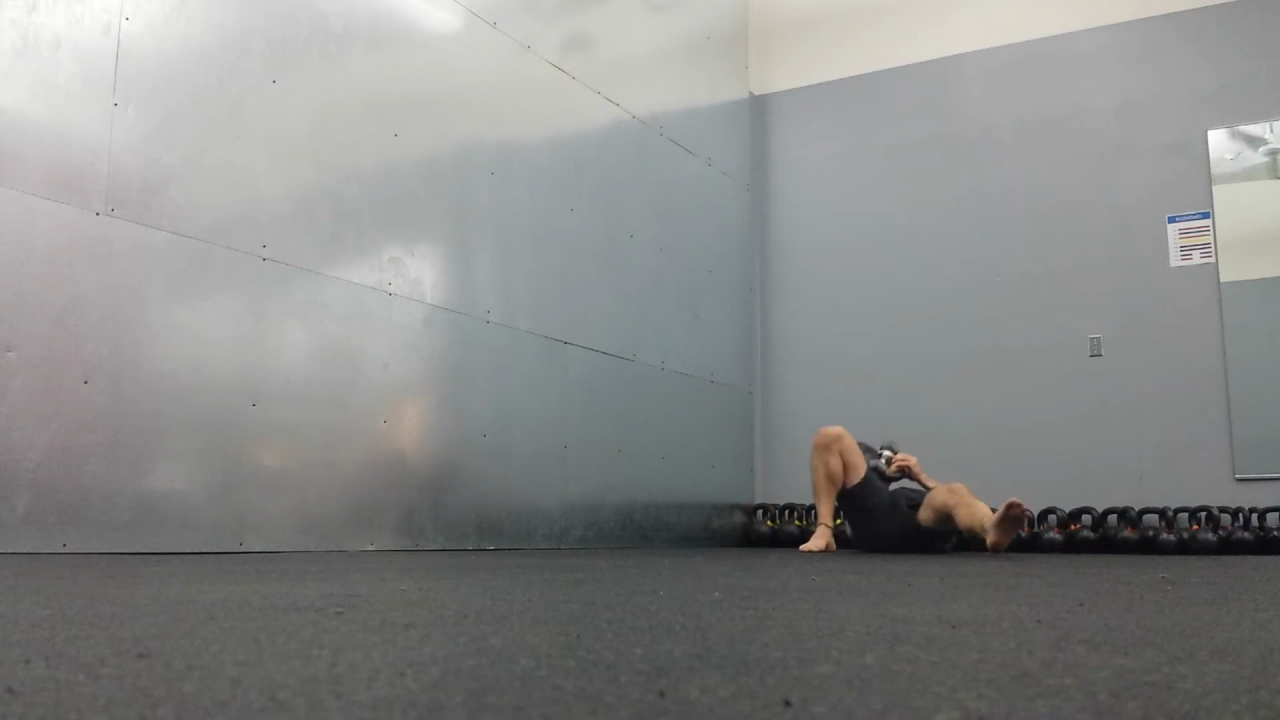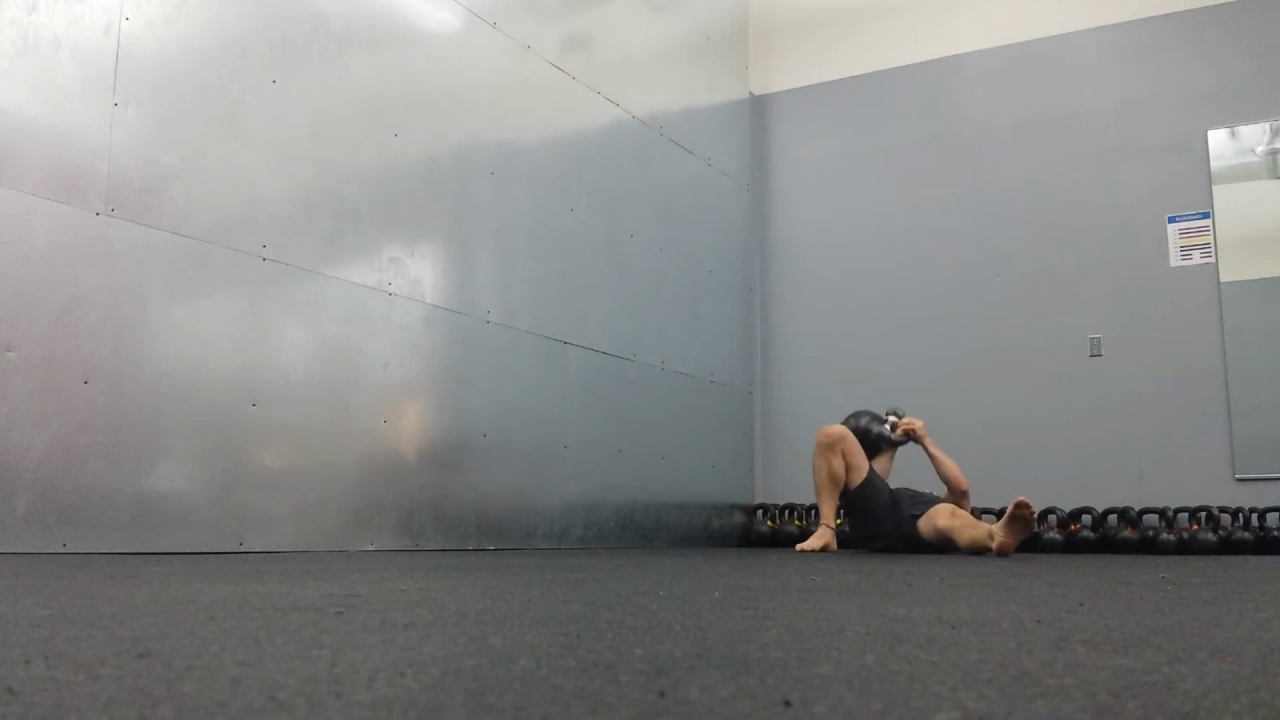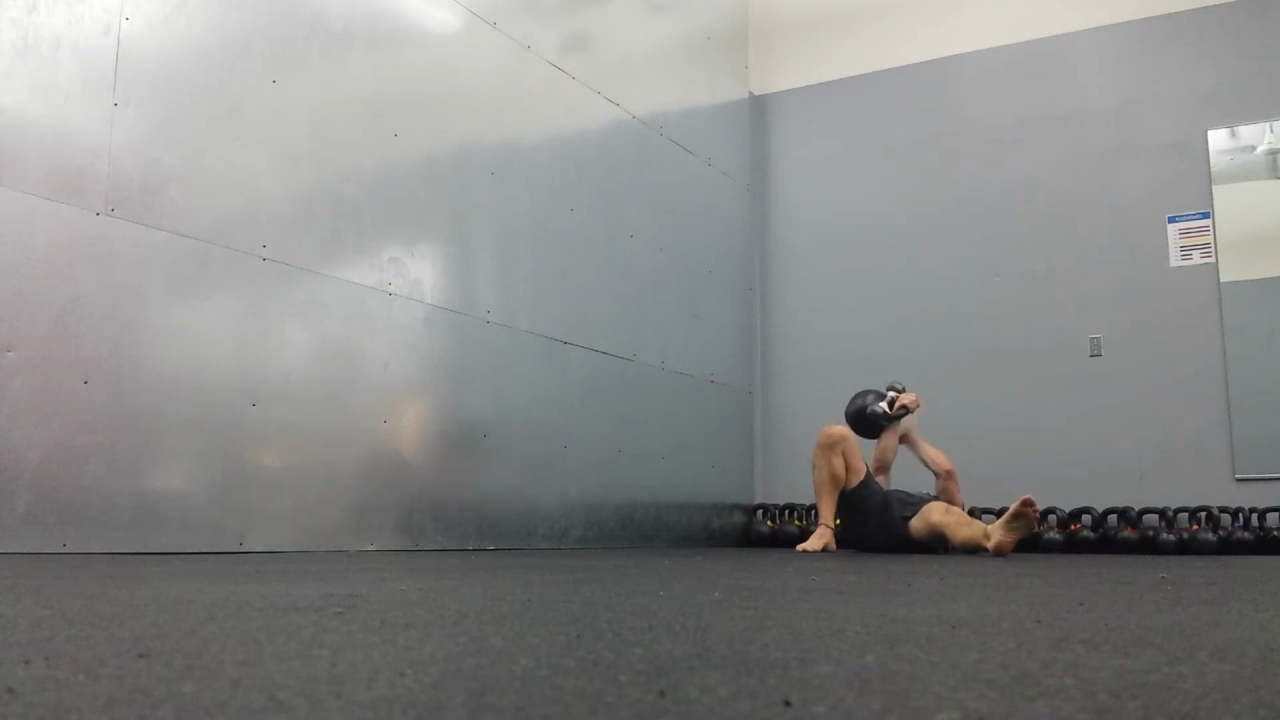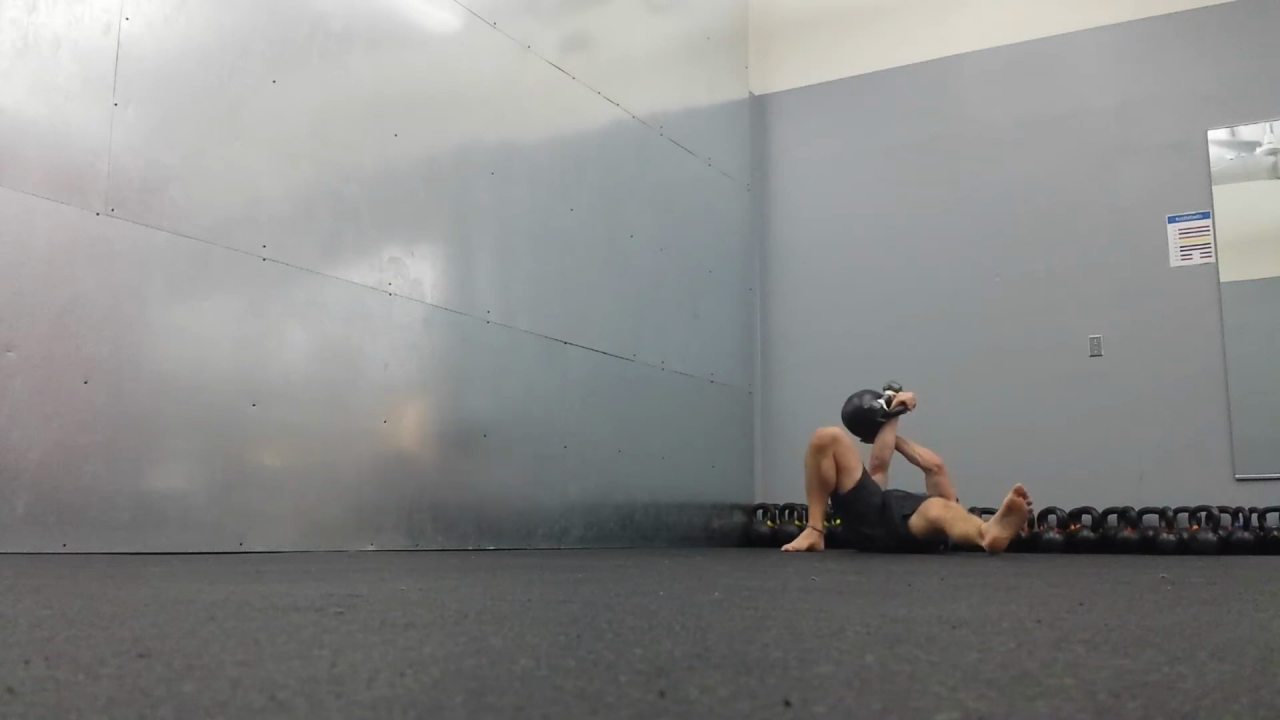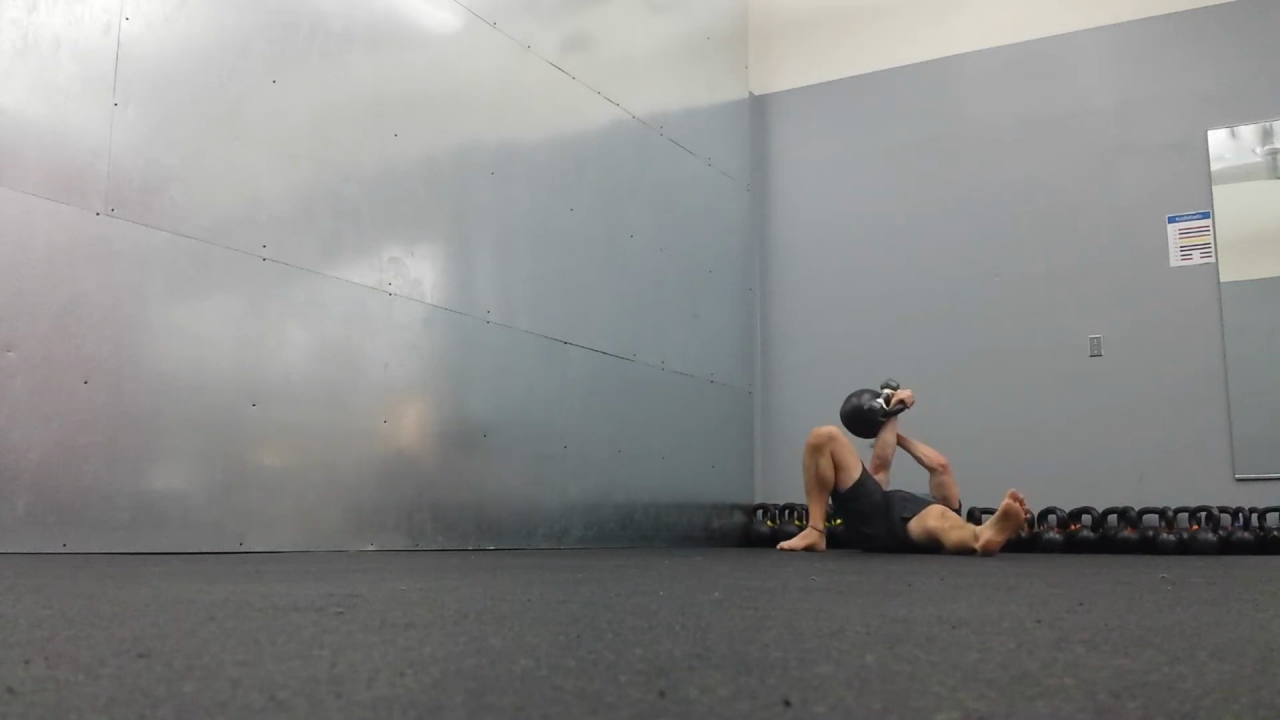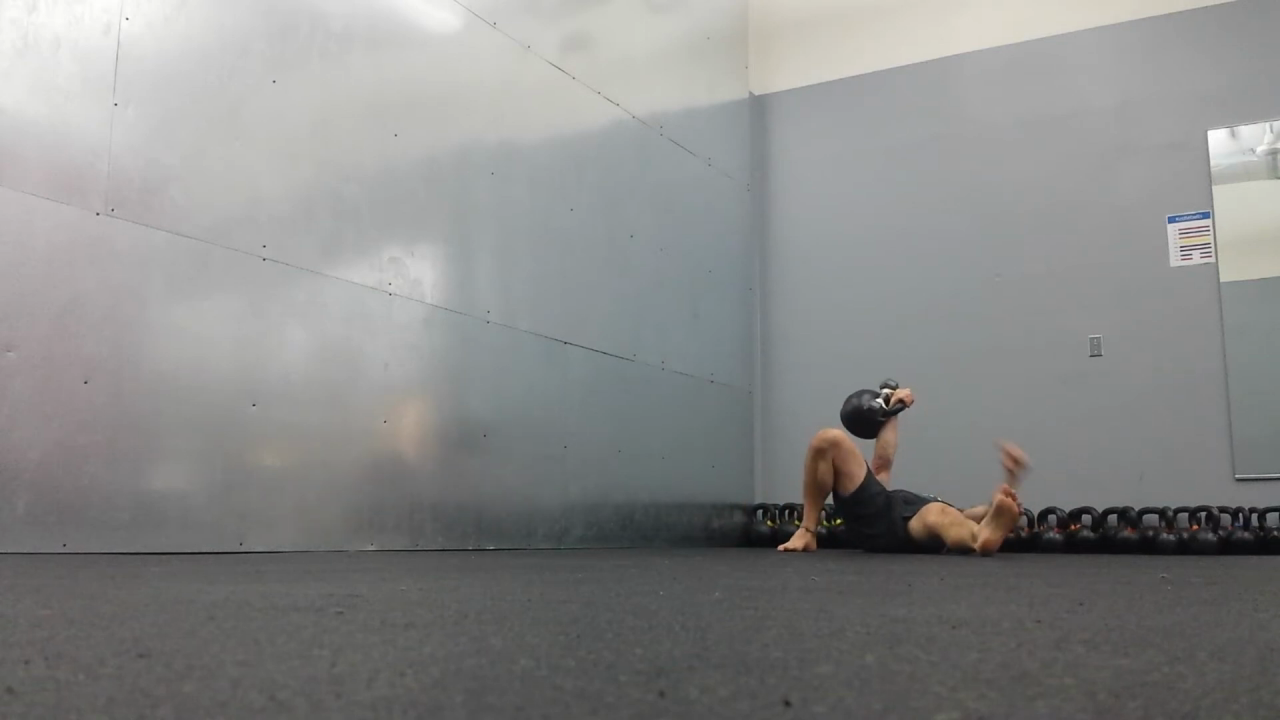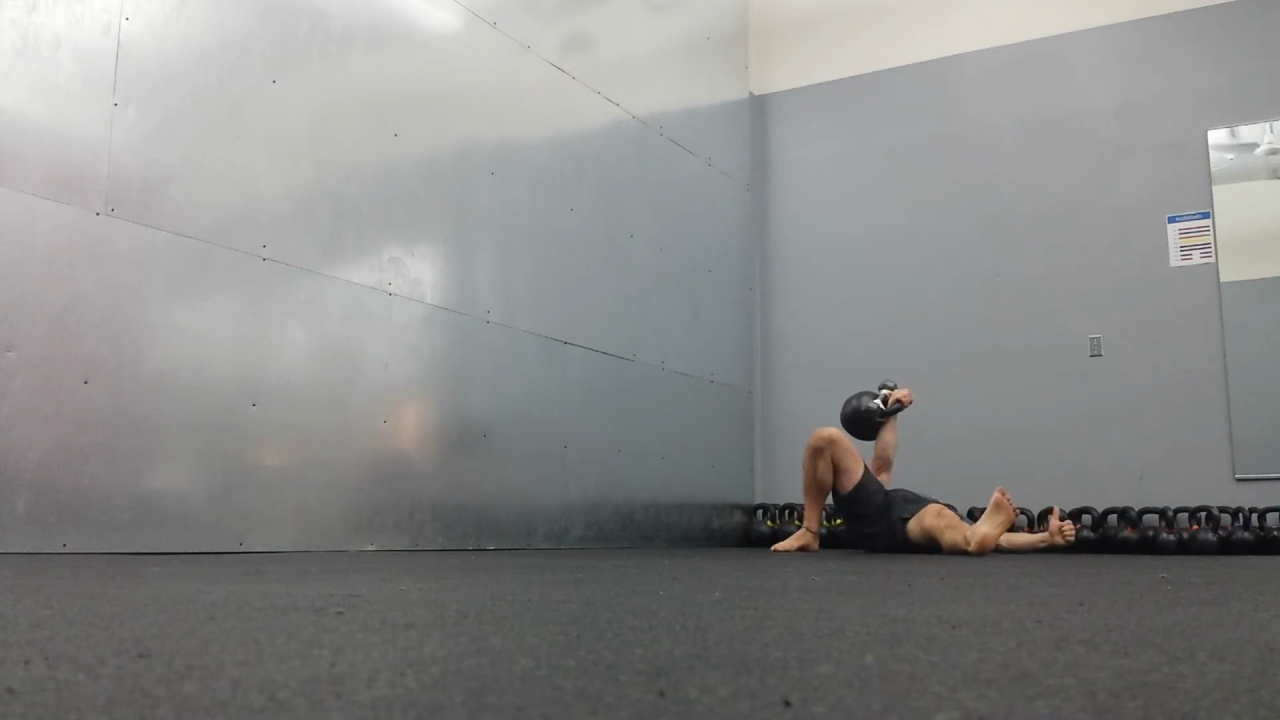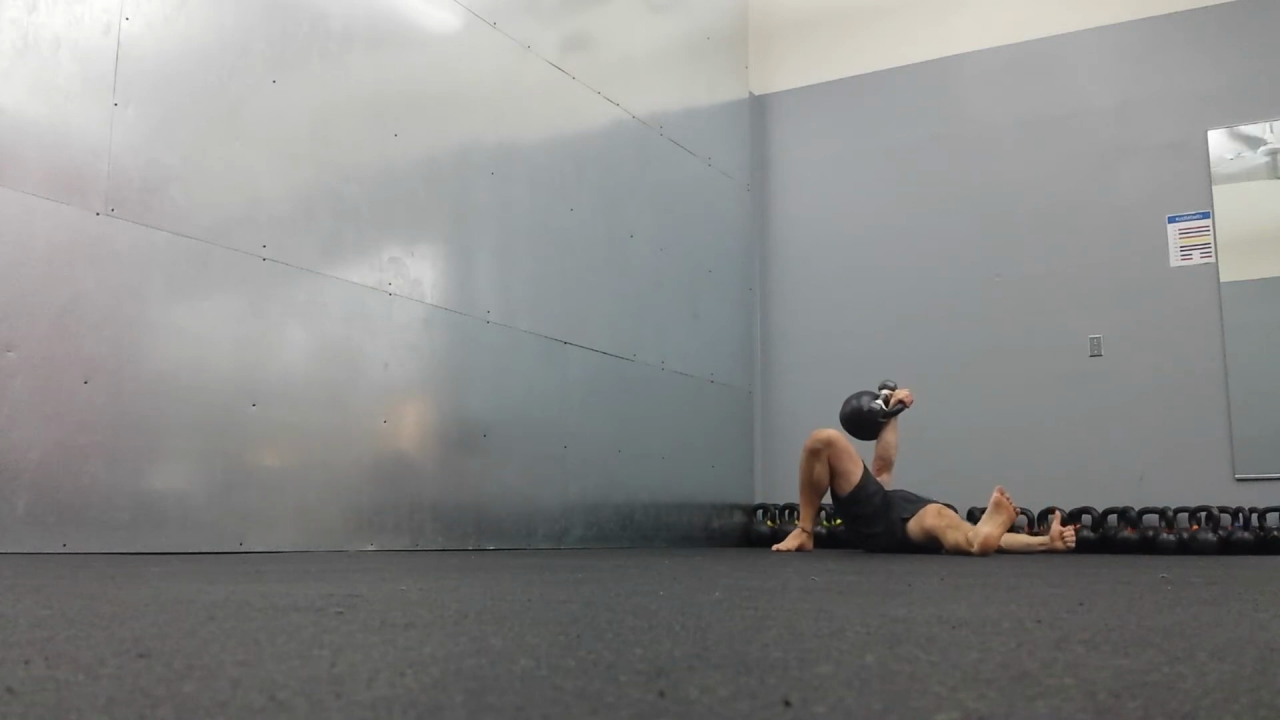
dt=0.4s
person 1, frame 1
left shoulder: (937, 513)
left elbow: (961, 503)
left wrist: (920, 477)
left hip: (923, 534)
right hip: (881, 521)
left knee: (955, 494)
right knee: (831, 437)
left ankle: (991, 528)
right ankle: (824, 531)
person 1, frame 2
left shoulder: (944, 509)
left elbow: (961, 488)
right elbow: (872, 485)
left wrist: (925, 442)
right wrist: (890, 441)
left hip: (919, 530)
right hip: (880, 521)
left knee: (948, 516)
right knee: (833, 436)
left ankle: (998, 535)
right ankle: (826, 532)
person 1, frame 3
left shoulder: (945, 507)
left elbow: (946, 472)
right elbow: (880, 468)
left wrist: (910, 436)
right wrist: (895, 418)
left hip: (909, 532)
right hip: (870, 519)
left knee: (940, 515)
right knee: (835, 436)
left ankle: (994, 535)
right ankle: (825, 531)
person 1, frame 4
left shoulder: (931, 510)
left elbow: (934, 467)
right elbow: (878, 466)
left wrist: (893, 438)
right wrist: (892, 417)
left hip: (909, 533)
right hip: (870, 522)
left knee: (940, 508)
right knee: (827, 438)
left ankle: (989, 533)
right ankle: (815, 532)
person 1, frame 5
left shoulder: (945, 510)
right shoulder: (886, 502)
left elbow: (939, 466)
right elbow: (880, 466)
left wrist: (899, 438)
right wrist: (892, 415)
left hip: (911, 529)
right hip: (873, 517)
left knee: (937, 520)
right knee: (824, 437)
left ankle: (984, 536)
right ankle: (815, 532)
person 1, frame 6
left shoulder: (953, 517)
left elbow: (994, 510)
right elbow: (881, 466)
left wrist: (1012, 476)
left hip: (911, 531)
right hip: (874, 517)
left knee: (938, 515)
right knee: (829, 440)
left ankle: (984, 537)
right ankle: (807, 532)
person 1, frame 7
left shoulder: (951, 520)
left elbow: (999, 539)
right elbow: (881, 467)
left wrist: (1047, 538)
right wrist: (891, 412)
left hip: (909, 531)
right hip: (874, 516)
right knee: (826, 438)
left ankle: (973, 540)
right ankle: (809, 533)
person 1, frame 8
left shoulder: (947, 520)
left elbow: (996, 539)
right elbow: (882, 467)
left wrist: (1048, 542)
right wrist: (891, 412)
left hip: (908, 531)
right hip: (874, 513)
right knee: (824, 440)
left ankle: (975, 540)
right ankle: (804, 533)
